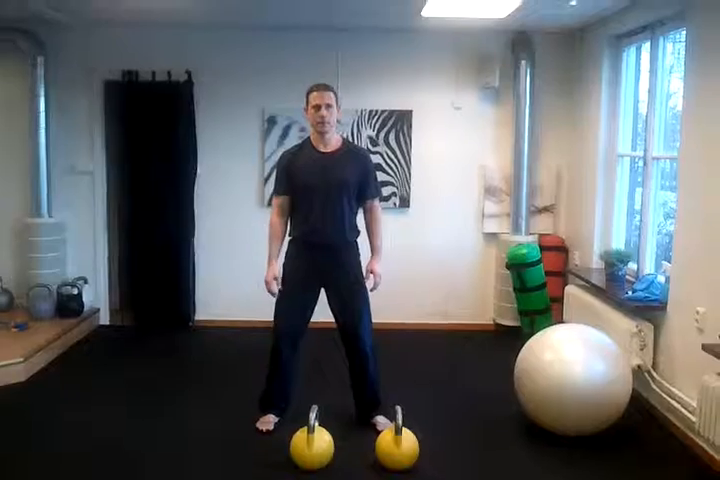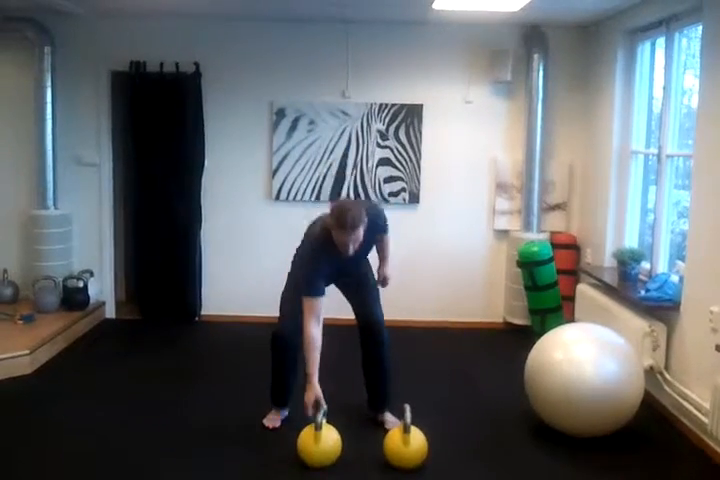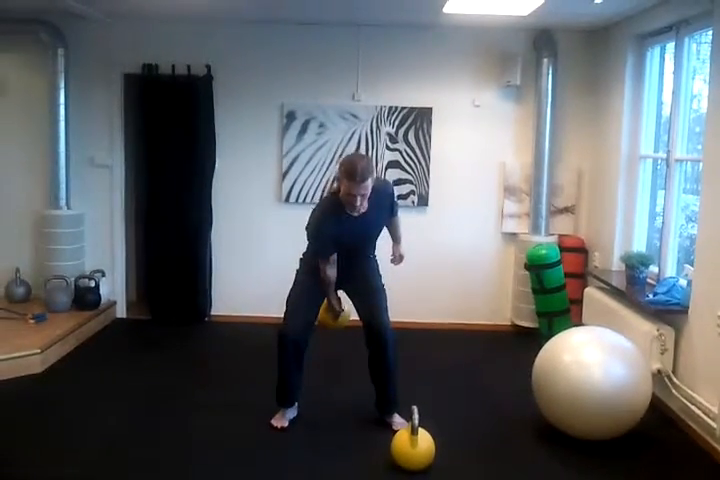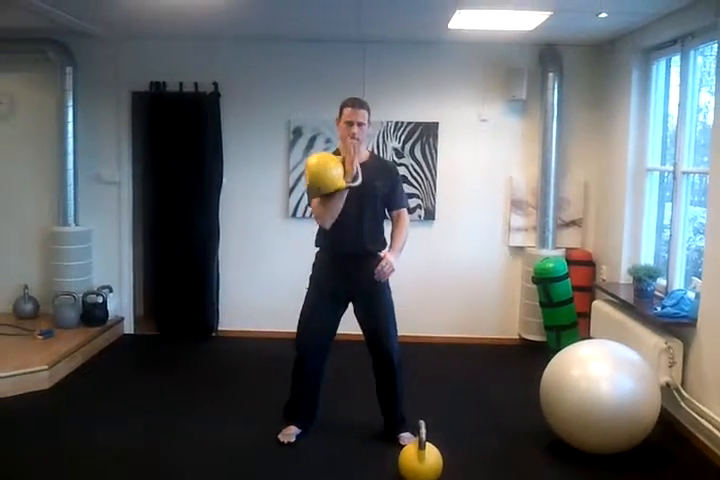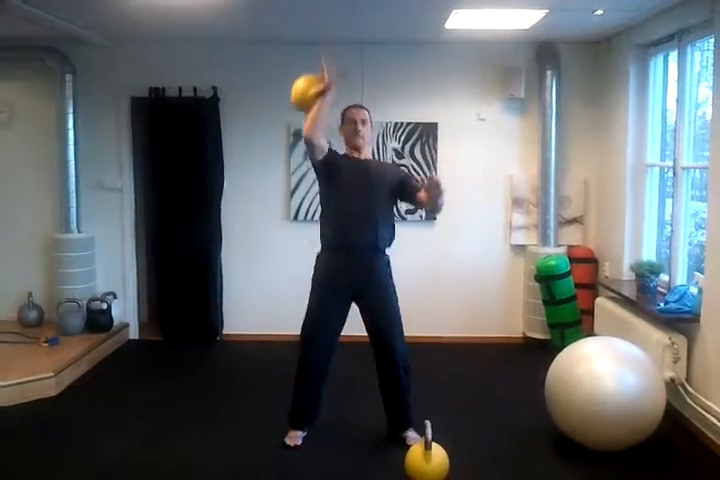
dt=1s
person 1, frame 1
left shoulder: (359, 158)
right shoulder: (291, 159)
left elbow: (372, 209)
right elbow: (279, 213)
left wrist: (376, 257)
right wrist: (272, 262)
left hip: (344, 257)
right hip: (301, 257)
left knee: (359, 335)
right knee: (286, 334)
left ankle: (370, 409)
right ankle: (273, 407)
person 1, frame 2
left shoulder: (373, 215)
right shoulder: (314, 247)
right elbow: (313, 323)
left wrist: (384, 264)
right wrist: (312, 382)
left hip: (357, 269)
right hip: (310, 268)
left knee: (374, 326)
right knee: (285, 333)
left ankle: (380, 407)
right ankle: (280, 405)
person 1, frame 3
left shoulder: (384, 191)
right shoulder: (323, 217)
left elbow: (392, 216)
right elbow: (328, 266)
left wrist: (398, 243)
right wrist: (332, 297)
left hip: (363, 265)
right hip: (318, 267)
left knee: (381, 333)
right knee: (291, 334)
left ankle: (388, 410)
right ankle: (287, 405)
person 1, frame 4
left shoulder: (386, 169)
left elbow: (401, 217)
right elbow: (324, 219)
left wrist: (393, 252)
right wrist: (348, 180)
left hip: (370, 268)
right hip: (330, 266)
left knee: (386, 349)
right knee: (310, 346)
left ankle: (396, 425)
right ankle: (298, 419)
person 1, frame 5
left shoulder: (391, 172)
right shoulder: (331, 165)
left elbow: (430, 204)
right elbow: (311, 137)
left wrist: (434, 193)
right wrist: (326, 95)
left hip: (375, 267)
right hip: (333, 264)
left knee: (392, 350)
right knee: (314, 347)
left ankle: (401, 425)
right ankle: (300, 423)
